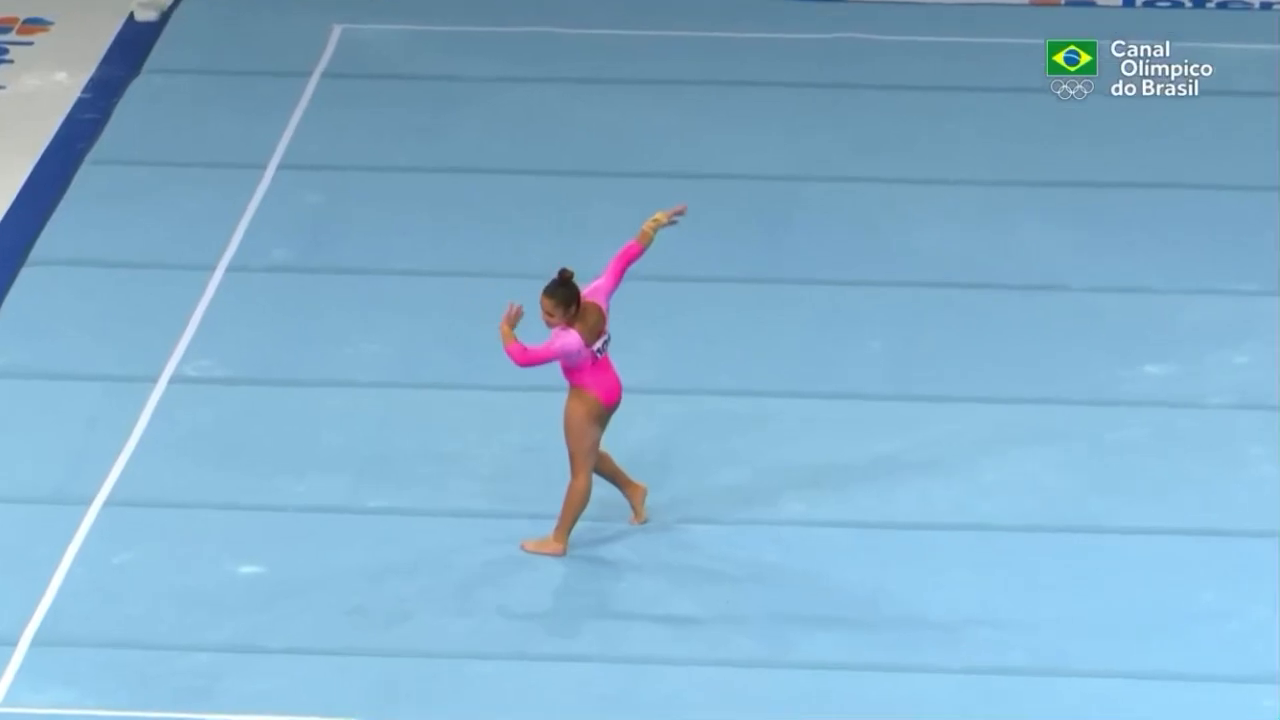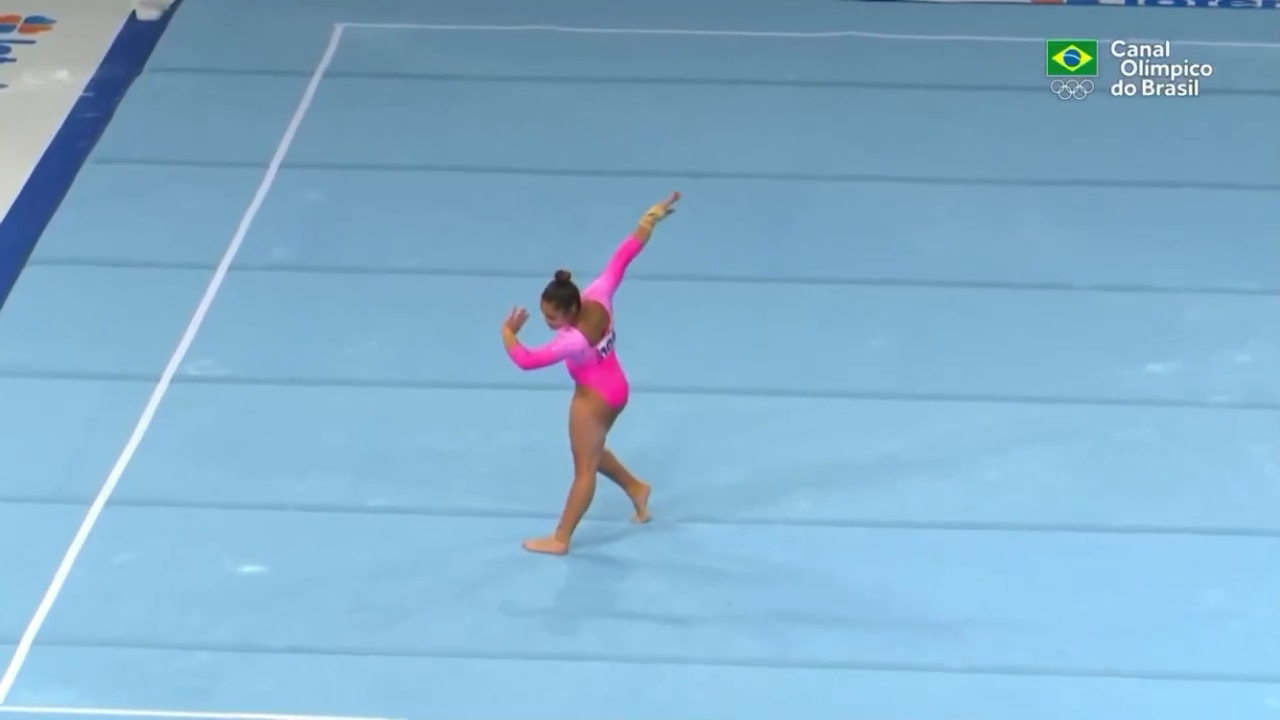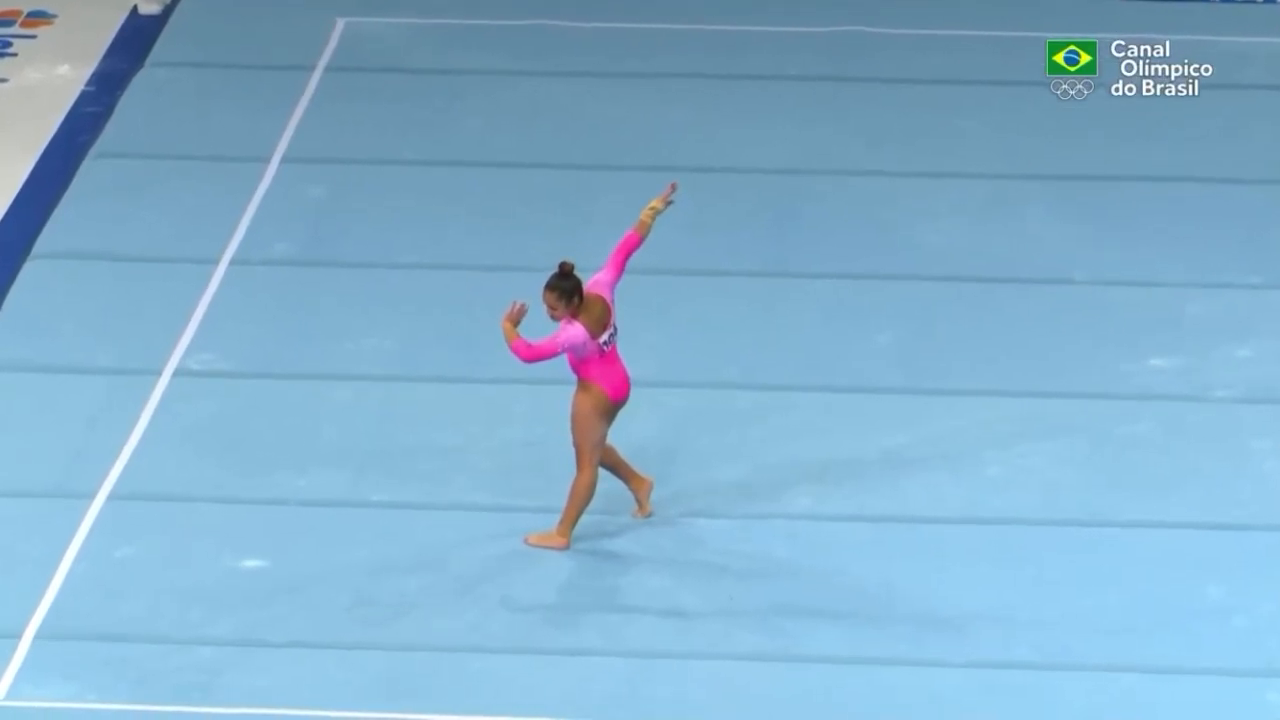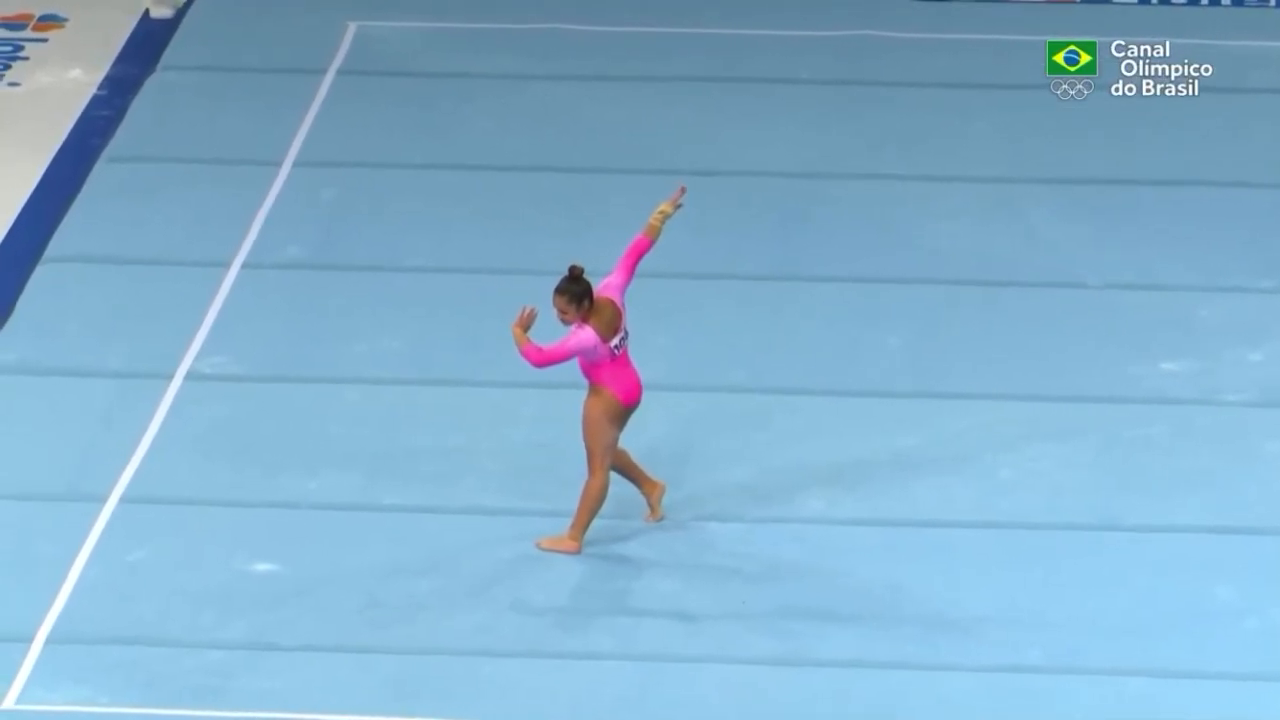
dt=0.5s
person 1, frame 1
left shoulder: (569, 341)
right shoulder: (595, 298)
left elbow: (523, 357)
right elbow: (623, 259)
left wrist: (506, 329)
right wrist: (653, 225)
left hip: (588, 399)
right hip: (608, 389)
left knee: (580, 470)
right knee: (588, 453)
left ankle: (558, 540)
right ankle: (632, 489)
person 1, frame 2
left shoulder: (572, 341)
right shoulder: (598, 296)
left elbow: (526, 360)
right elbow: (622, 257)
left wrist: (507, 333)
right wrist: (650, 219)
left hip: (595, 398)
right hip: (615, 389)
left knee: (584, 469)
right knee: (592, 453)
left ankle: (560, 539)
right ankle: (635, 487)
person 1, frame 3
left shoulder: (574, 334)
right shoulder: (600, 290)
left elbow: (528, 353)
right elbow: (624, 249)
left wrist: (508, 327)
right wrist: (650, 213)
left hip: (596, 393)
right hip: (616, 383)
left knee: (586, 464)
right knee: (594, 448)
left ankle: (561, 534)
right ankle: (638, 483)
person 1, frame 4
left shoulder: (585, 337)
right shoulder: (611, 293)
left elbow: (538, 358)
right elbow: (633, 254)
left wrist: (518, 332)
right wrist: (659, 217)
left hip: (608, 397)
right hip: (629, 387)
left knee: (598, 468)
right knee: (606, 452)
left ankle: (573, 538)
right ankle: (650, 486)
